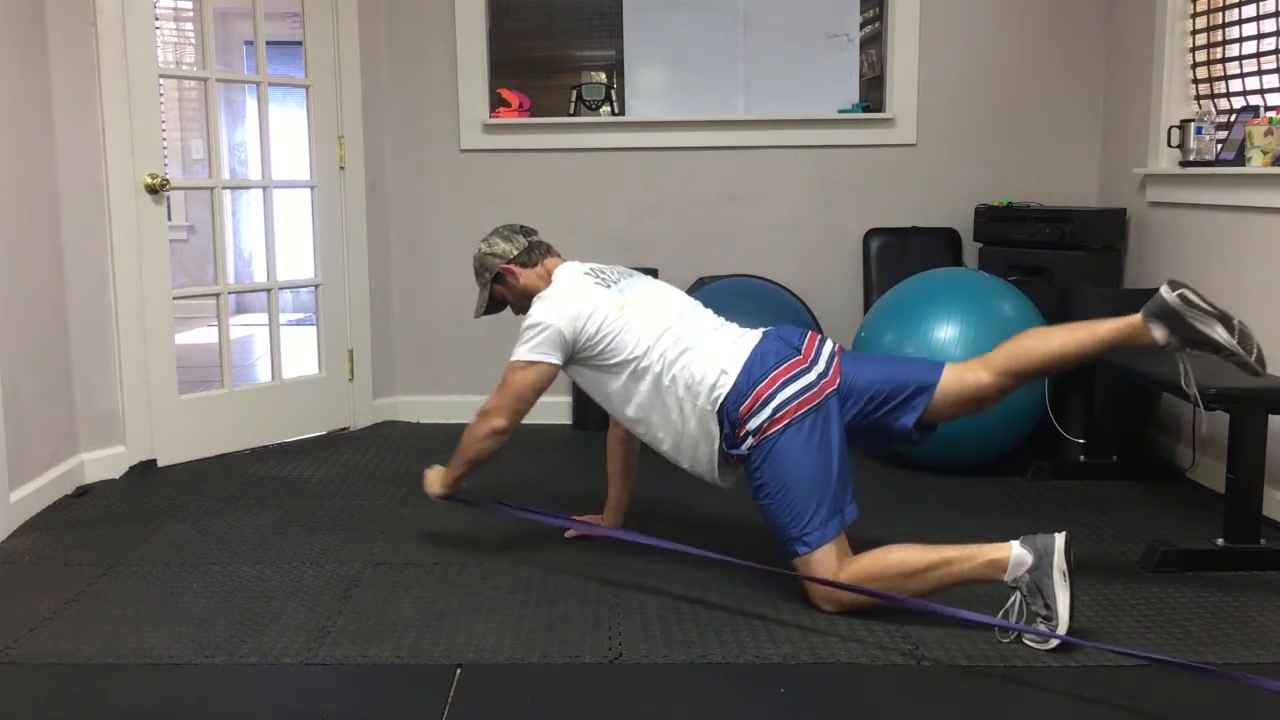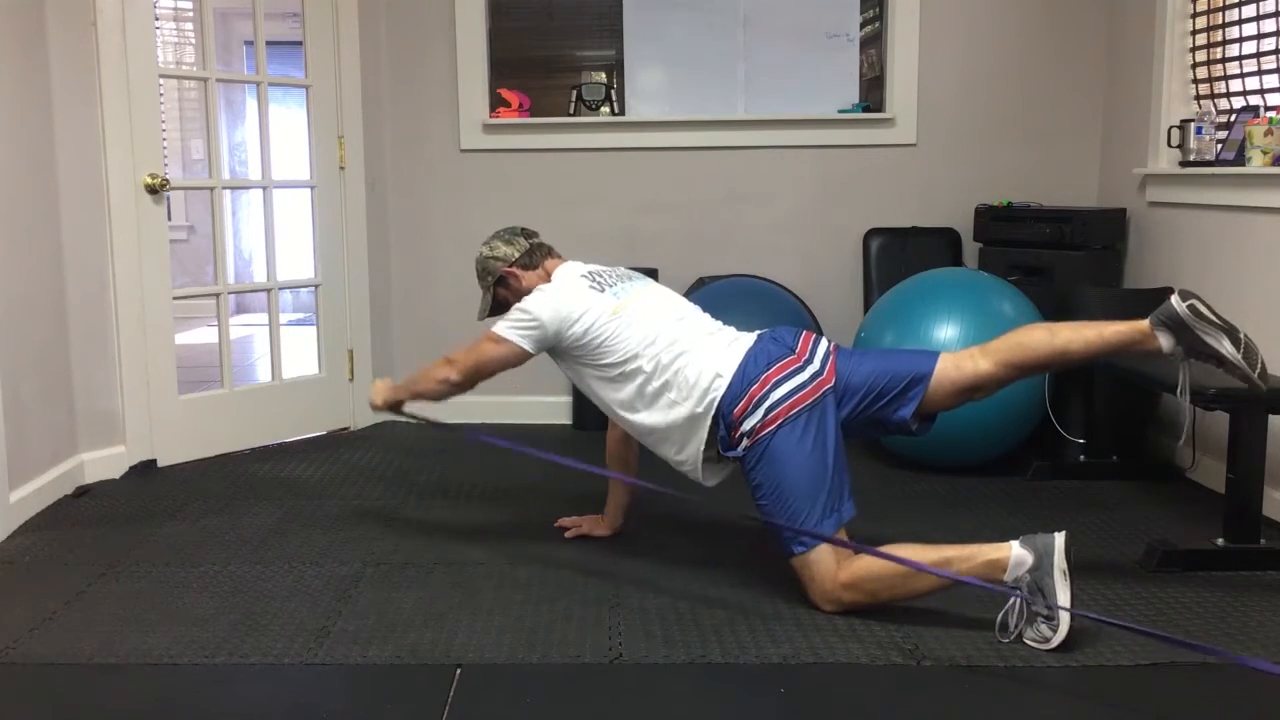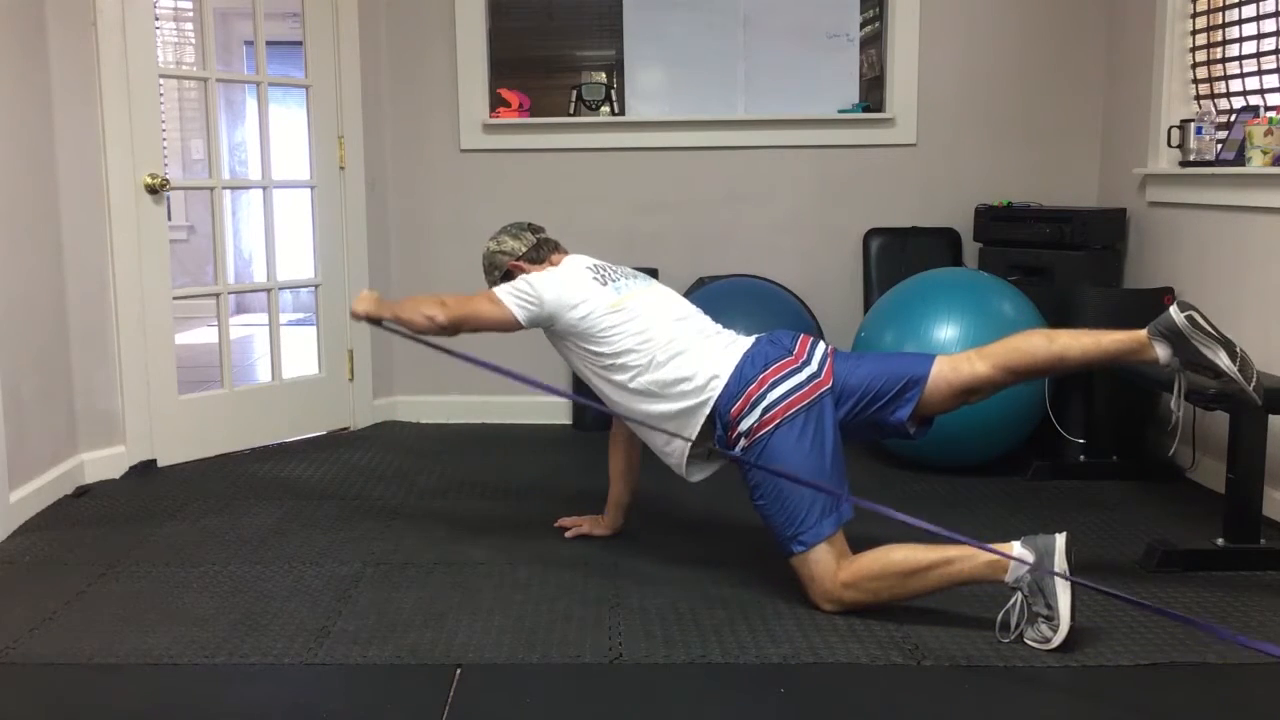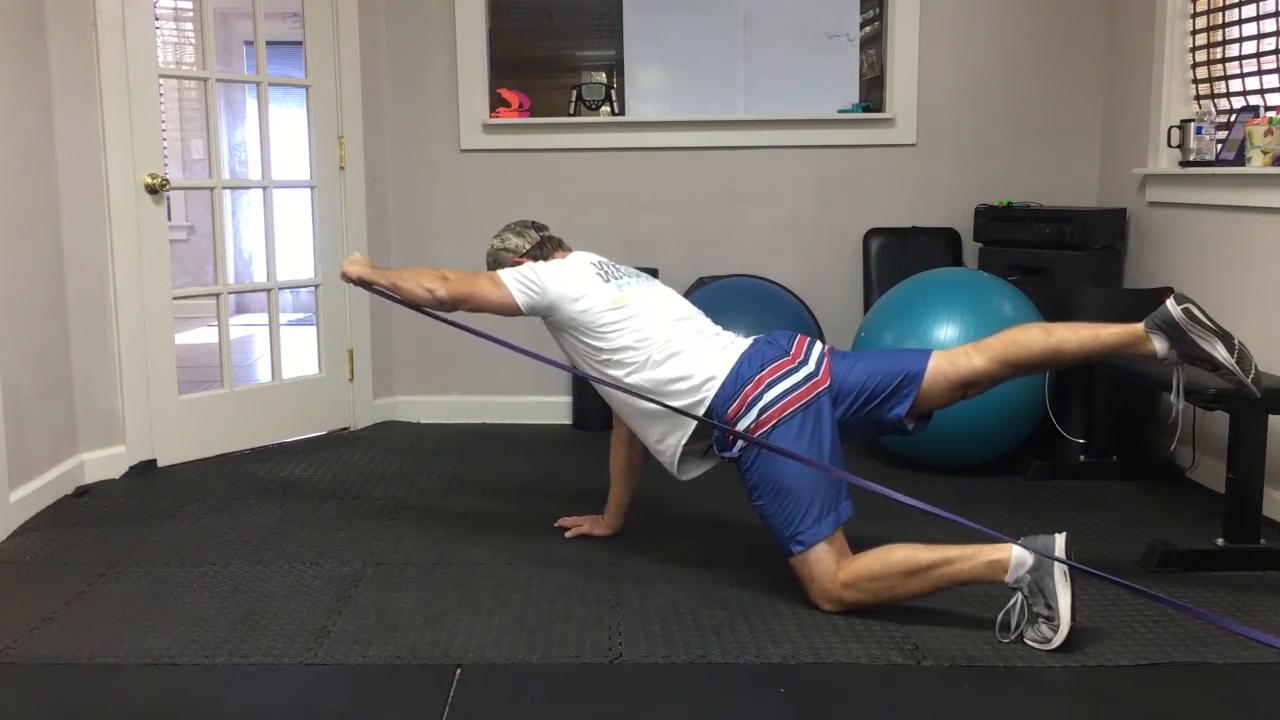
dt=0.4s
person 1, frame 1
left shoulder: (552, 311)
right shoulder: (602, 282)
left elbow: (497, 421)
right elbow: (626, 413)
left wrist: (449, 477)
right wrist: (611, 518)
left hip: (766, 410)
right hip: (797, 362)
left knee: (834, 582)
right knee: (984, 380)
left ankle: (1014, 559)
right ankle: (1152, 322)
person 1, frame 2
left shoulder: (548, 306)
right shoulder: (607, 279)
left elbow: (453, 374)
right elbow: (626, 408)
left wrist: (392, 393)
right wrist: (609, 516)
left hip: (762, 409)
right hip: (794, 358)
left knee: (836, 583)
right knee: (983, 367)
left ankle: (1013, 558)
right ankle: (1160, 329)
person 1, frame 3
left shoulder: (552, 289)
right shoulder: (608, 275)
left elbow: (441, 317)
right elbow: (627, 411)
left wrist: (374, 307)
right wrist: (608, 516)
left hip: (759, 409)
right hip: (791, 361)
left knee: (836, 583)
right knee: (979, 370)
left ankle: (1016, 559)
right ankle: (1159, 338)
person 1, frame 4
left shoulder: (555, 282)
right shoulder: (612, 274)
left elbow: (440, 291)
right elbow: (628, 411)
left wrist: (368, 272)
right wrist: (610, 516)
left hip: (758, 406)
right hip: (791, 361)
left knee: (834, 583)
right knee: (976, 363)
left ankle: (1015, 560)
right ankle: (1156, 333)
